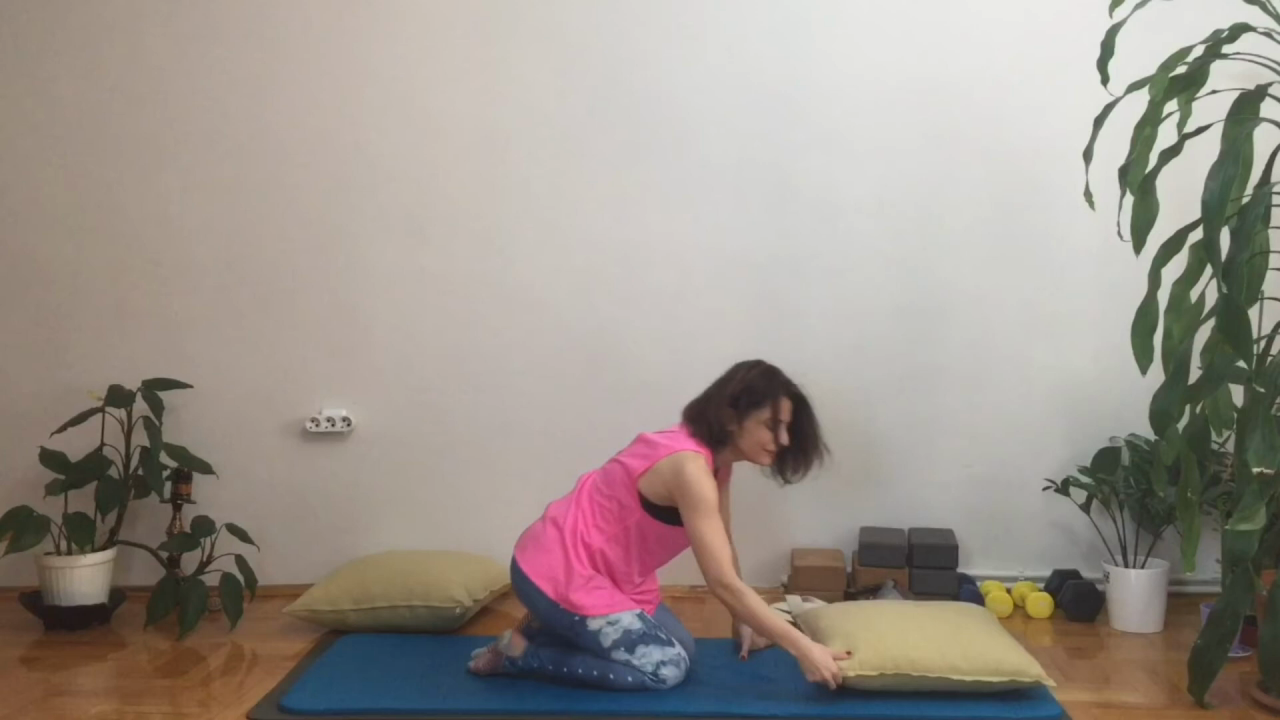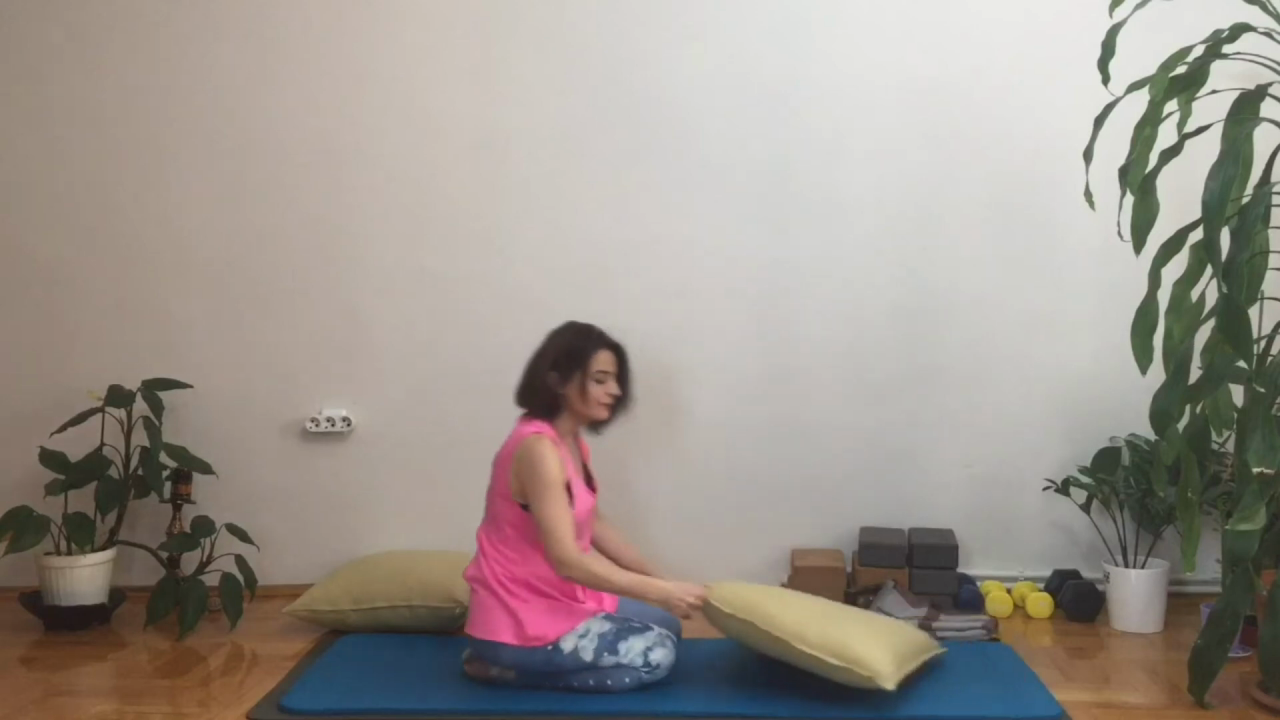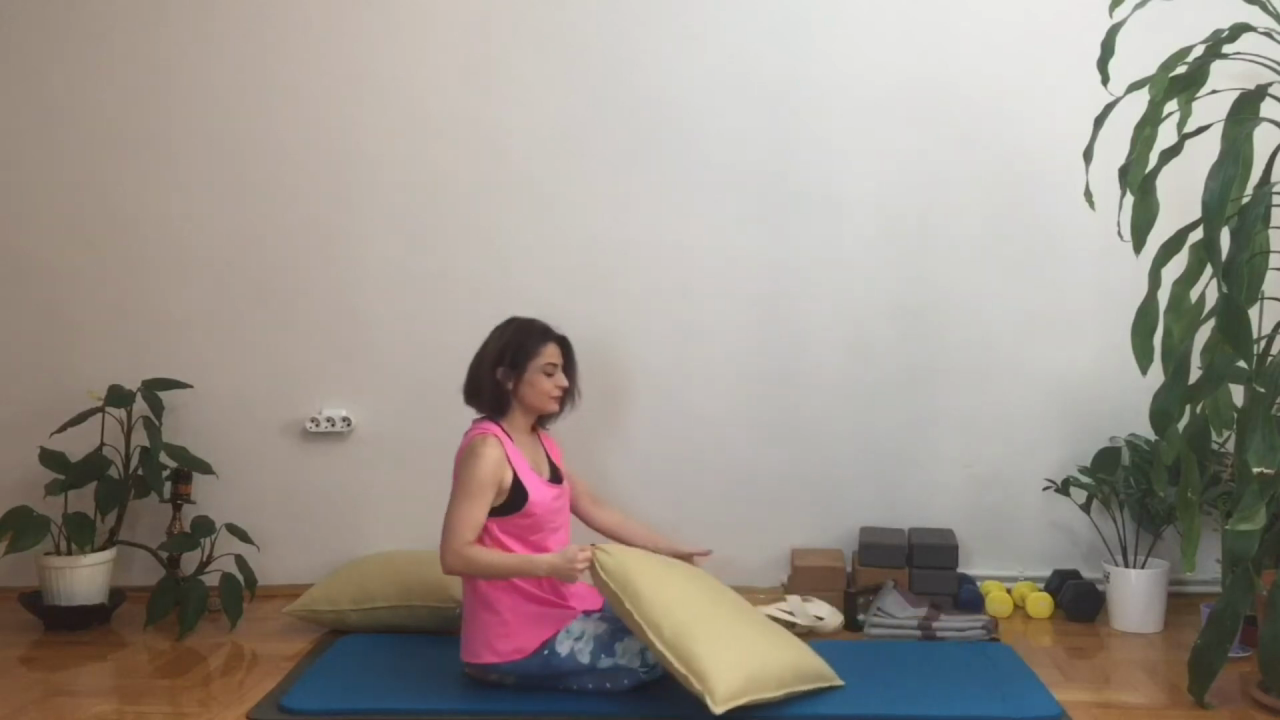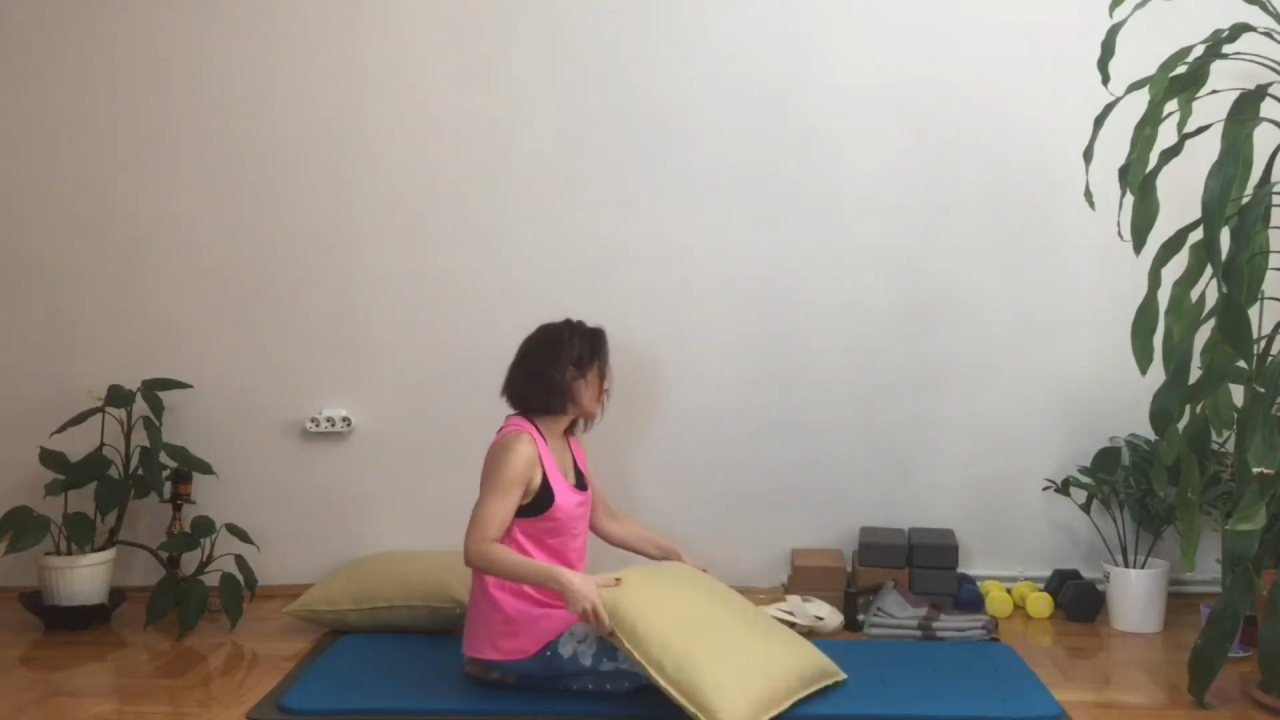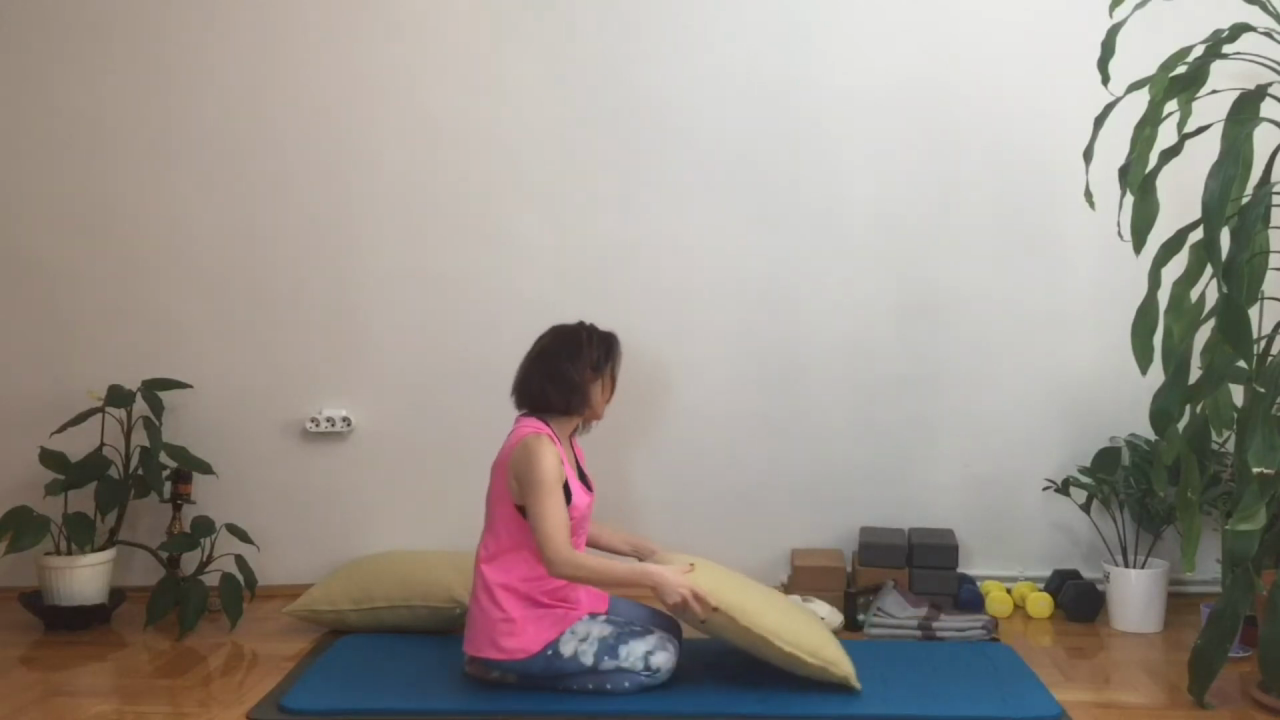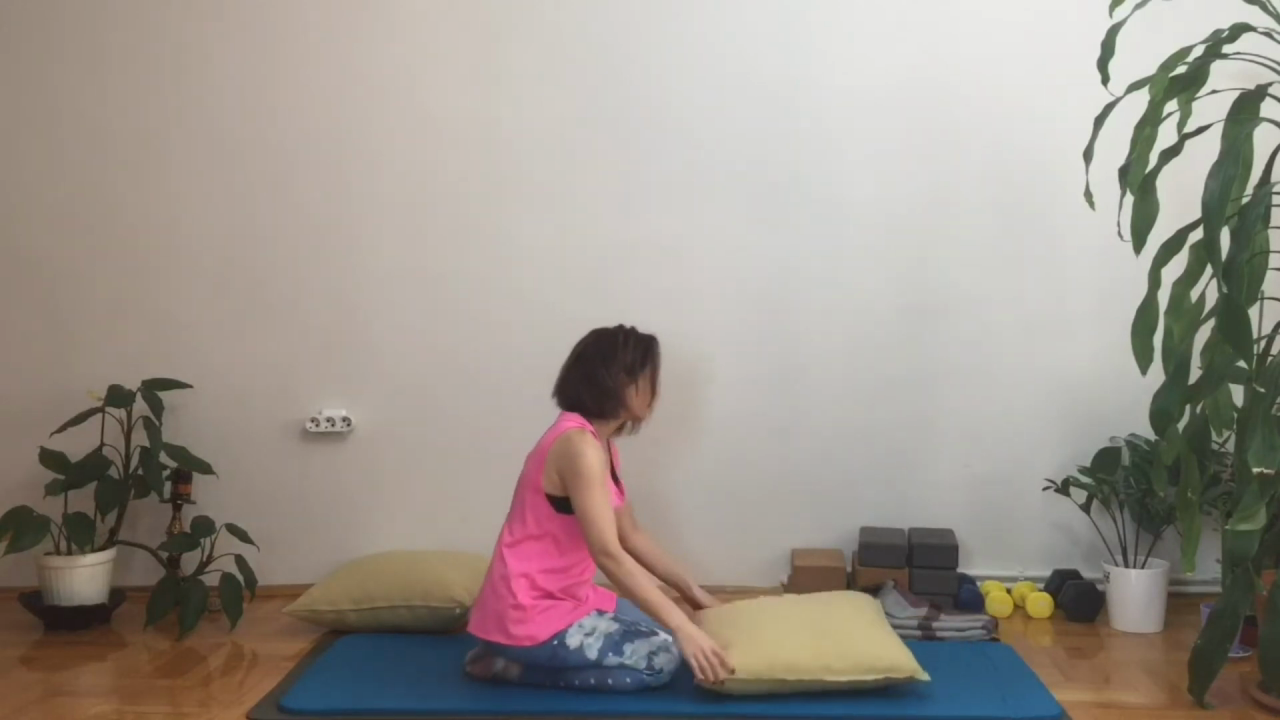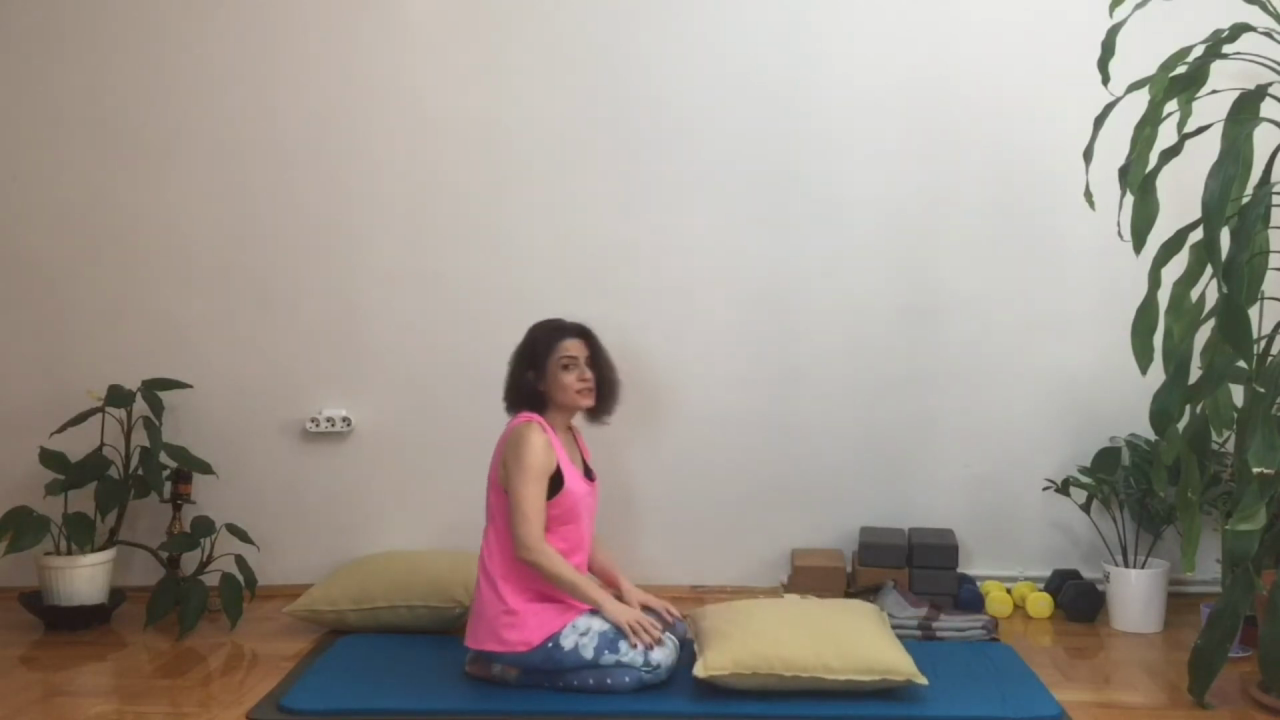
dt=0.5s
person 1, frame 1
left shoulder: (714, 459)
right shoulder: (690, 467)
left elbow: (722, 550)
right elbow: (723, 583)
left wrist: (743, 621)
right wrist: (804, 649)
left hip: (602, 573)
right hip: (558, 578)
left knee: (679, 647)
right knee: (667, 666)
left ankle: (548, 630)
right ankle: (520, 653)
person 1, frame 2
left shoulder: (570, 441)
right shoulder: (538, 448)
left elbow: (593, 525)
right elbow: (569, 562)
left wrist: (658, 580)
right wrist: (661, 591)
left hip: (554, 598)
right hip: (516, 620)
left knee: (664, 625)
right knee: (655, 655)
right ankle: (510, 663)
person 1, frame 3
left shoulder: (541, 441)
right shoulder: (487, 450)
left elbow: (594, 509)
right elbow: (455, 555)
left wrist: (669, 548)
right wrist: (547, 564)
left hip: (554, 604)
right hip: (512, 631)
right knee: (651, 655)
left ankle: (537, 666)
right ankle: (514, 670)
person 1, frame 4
left shoulder: (568, 444)
right shoulder: (518, 446)
left elbow: (607, 520)
right elbow: (479, 549)
left wrist: (673, 554)
right wrist: (562, 580)
left hip: (556, 609)
right hip: (516, 630)
left ankle: (544, 664)
right ankle: (513, 670)
person 1, frame 5
left shoulder: (558, 440)
right shoulder: (536, 447)
right elbow: (559, 559)
left wrist: (645, 550)
right wrist: (653, 576)
left hip: (554, 601)
right hip: (518, 626)
left knee: (664, 630)
right knee: (656, 657)
left ankle: (526, 663)
right ankle: (513, 668)
person 1, frame 6
left shoulder: (599, 442)
right shoulder: (579, 445)
left elbow: (631, 534)
right elbow: (608, 553)
left wrist: (694, 593)
right wrist: (683, 627)
left hip: (563, 597)
right hip: (528, 614)
left knee: (663, 632)
right knee: (659, 658)
left ankle: (522, 656)
right ankle: (510, 664)
person 1, frame 7
left shoulder: (570, 437)
right shoulder: (530, 437)
right elbow: (529, 547)
left wrist: (623, 586)
right wrist: (606, 602)
left hip: (557, 600)
right hip: (521, 618)
left knee: (670, 628)
right knee: (657, 656)
left ankle: (530, 658)
right ankle: (513, 666)
